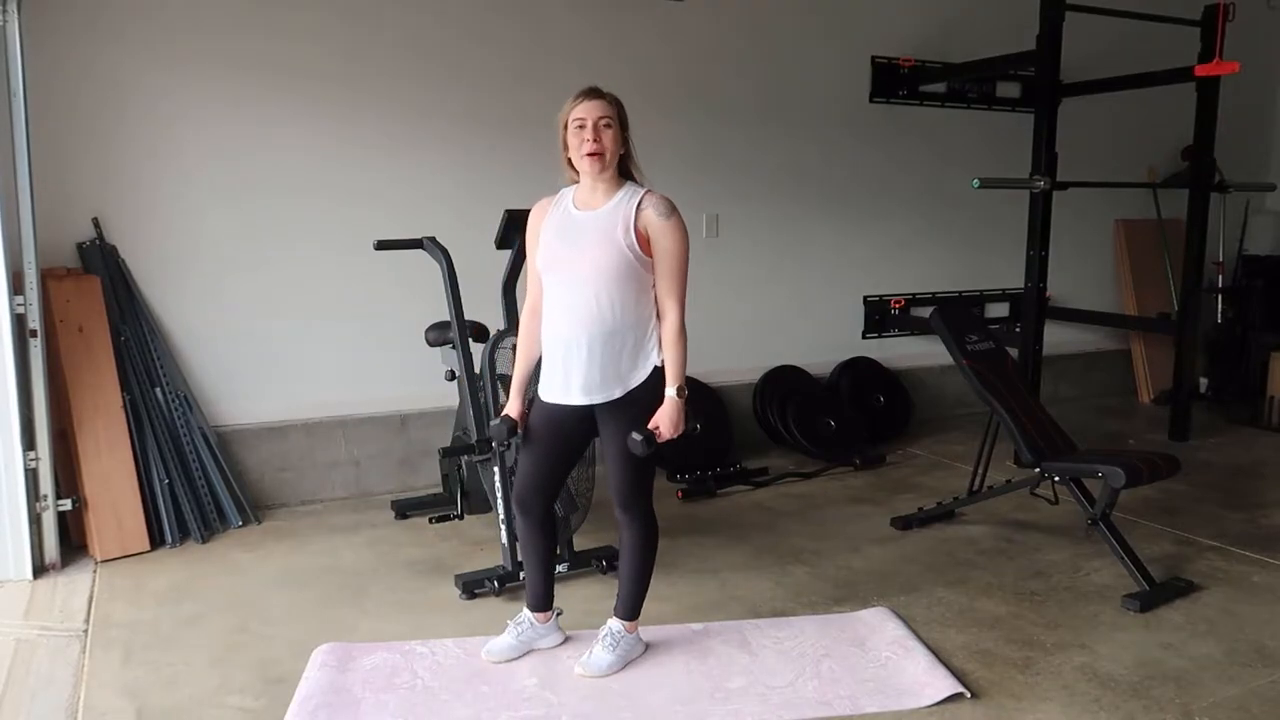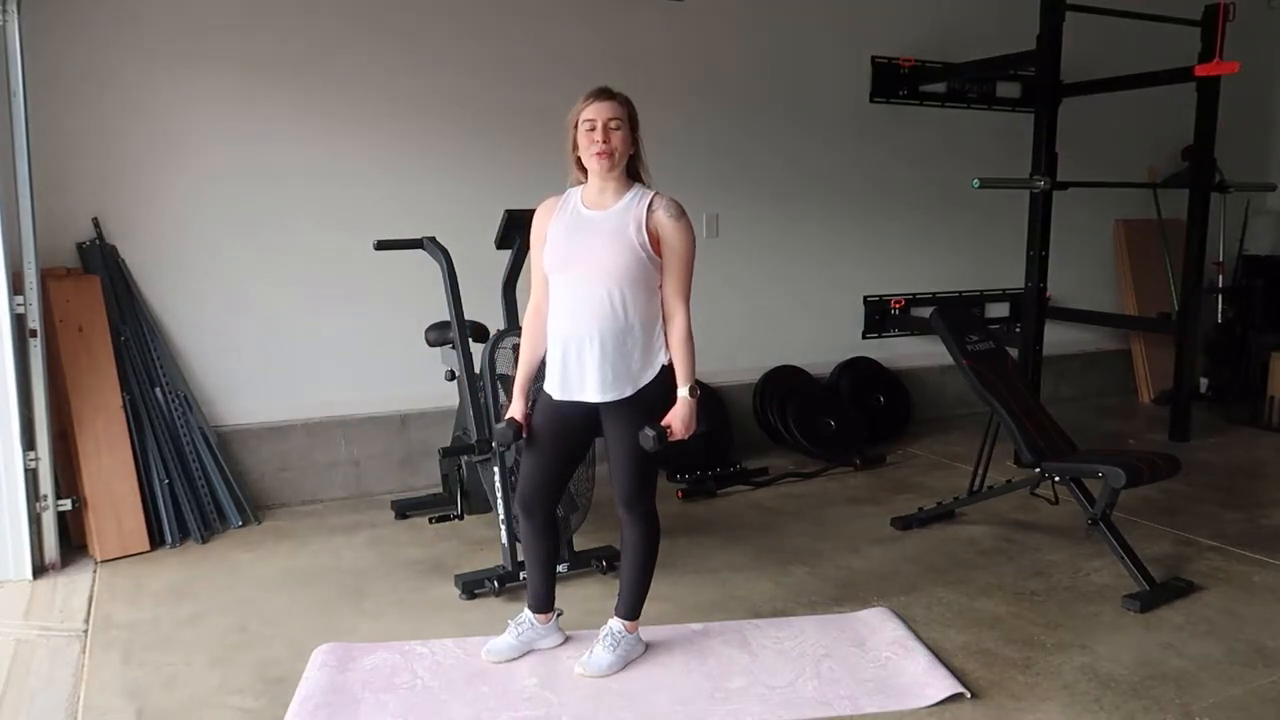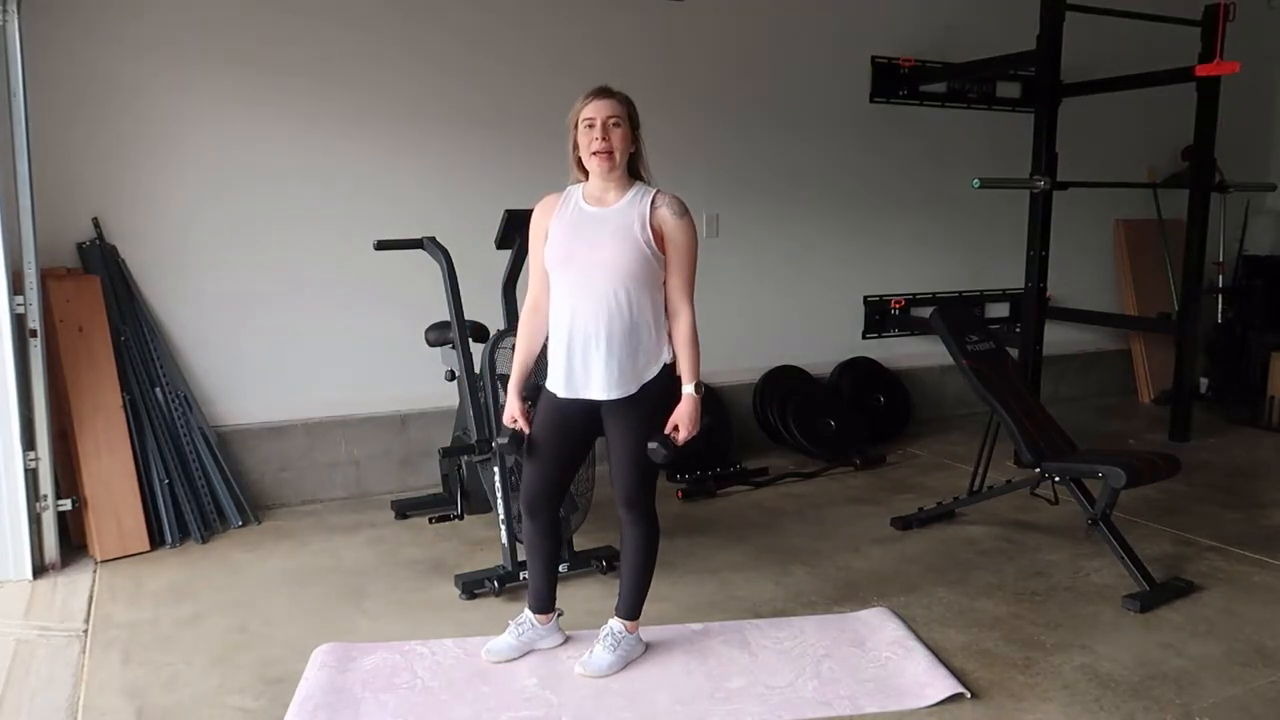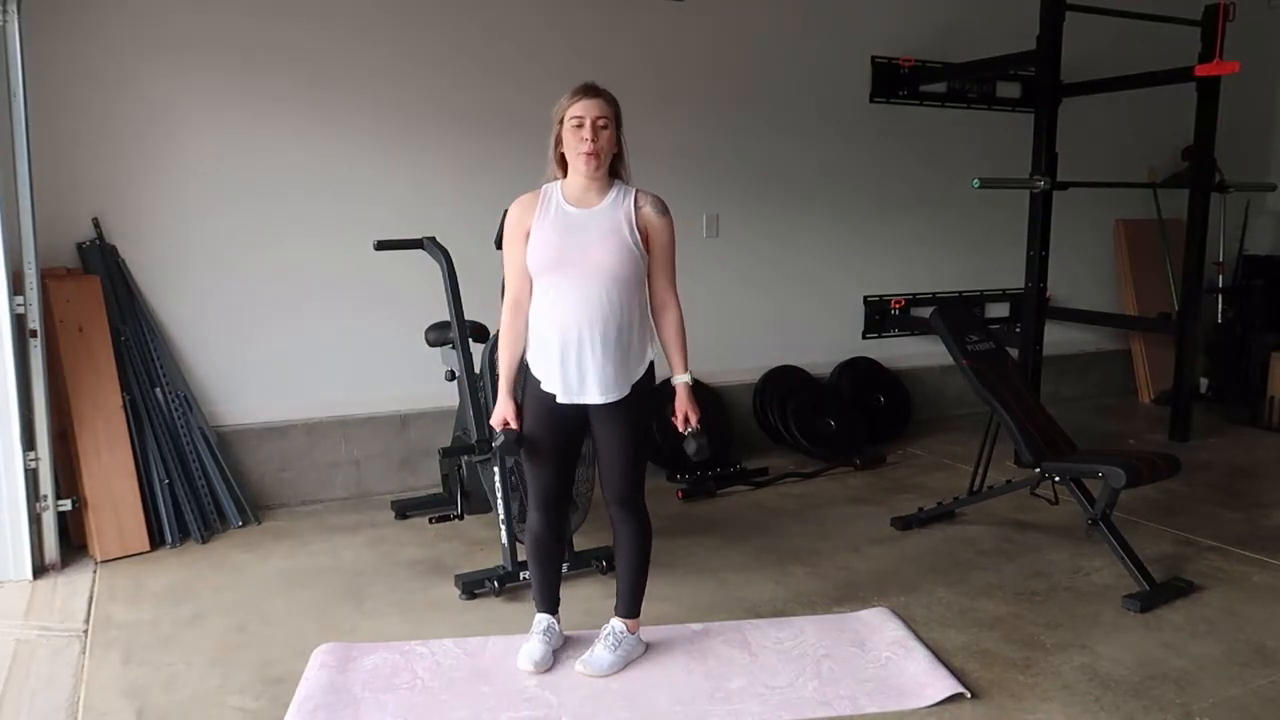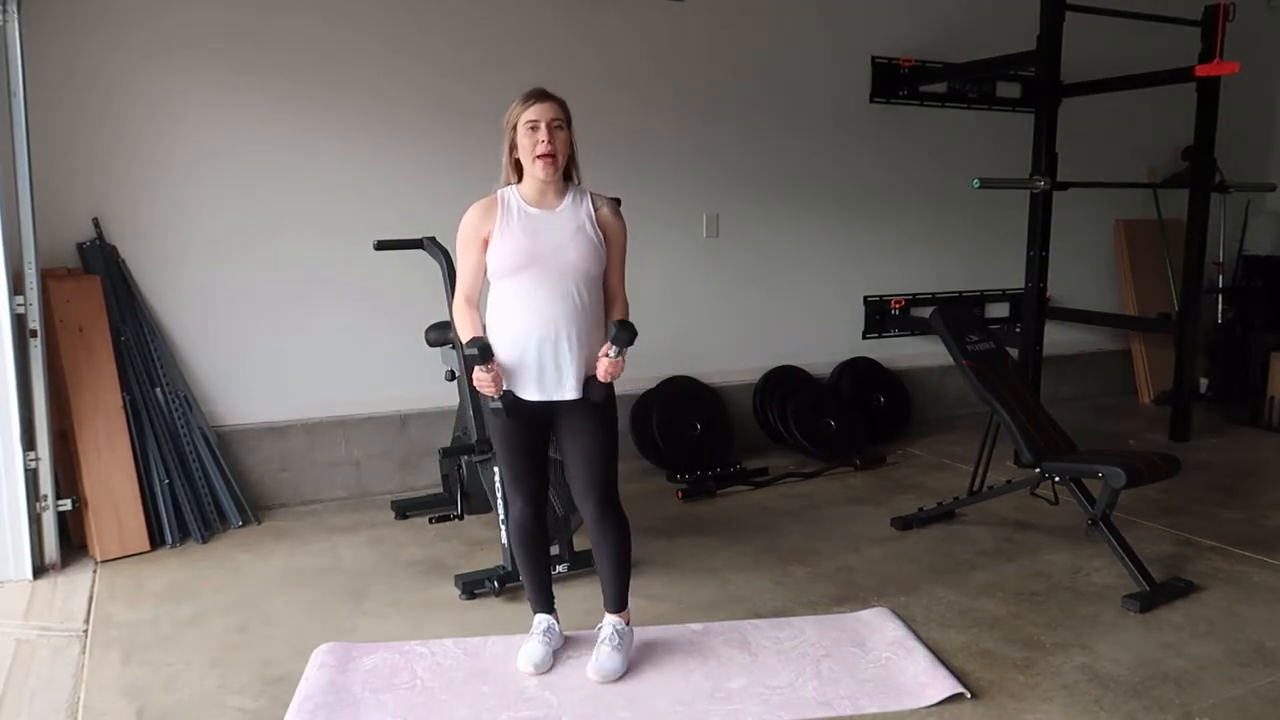
dt=1s
person 1, frame 1
left shoulder: (651, 213)
right shoulder: (545, 214)
left elbow: (671, 313)
right elbow: (534, 307)
left wrist: (673, 394)
right wrist: (517, 391)
left hip: (631, 388)
right hip: (561, 387)
left knee: (631, 505)
right knee: (528, 496)
left ankle: (624, 630)
right ankle: (540, 618)
person 1, frame 2
left shoulder: (659, 215)
right shoulder: (550, 214)
left elbow: (677, 313)
right elbow: (538, 308)
left wrist: (685, 393)
right wrist: (519, 392)
left hip: (636, 388)
right hip: (565, 387)
left knee: (634, 505)
right knee: (531, 499)
left ankle: (624, 630)
right ankle: (540, 619)
person 1, frame 3
left shoulder: (662, 213)
right shoulder: (551, 211)
left elbow: (680, 309)
right elbow: (537, 305)
left wrist: (690, 390)
right wrist: (514, 388)
left hip: (639, 387)
right hip: (565, 385)
left knee: (634, 505)
right knee: (535, 499)
left ankle: (625, 630)
right ankle: (540, 620)
person 1, frame 4
left shoulder: (646, 212)
right shoulder: (528, 210)
left elbow: (664, 302)
right elbow: (515, 304)
left wrist: (682, 381)
right wrist: (504, 391)
left hip: (623, 386)
right hip: (548, 385)
left knee: (624, 503)
right knee: (544, 505)
left ankle: (626, 627)
right ankle: (546, 621)
person 1, frame 5
left shoulder: (601, 213)
right shoulder: (486, 216)
left elbow: (615, 297)
right elbow: (465, 301)
left wrist: (616, 347)
right wrist: (478, 357)
left hip: (583, 387)
right hip: (512, 388)
left knee: (598, 503)
right knee: (525, 506)
left ankle: (616, 622)
right ankle: (544, 620)
